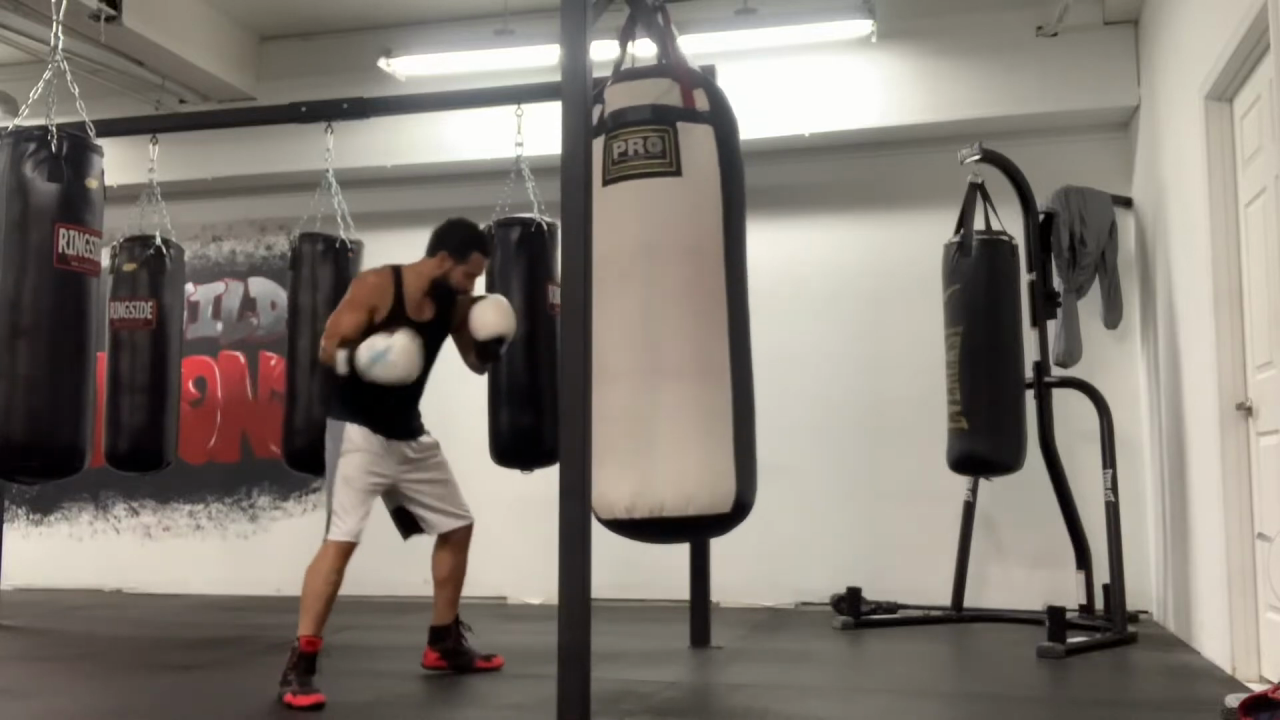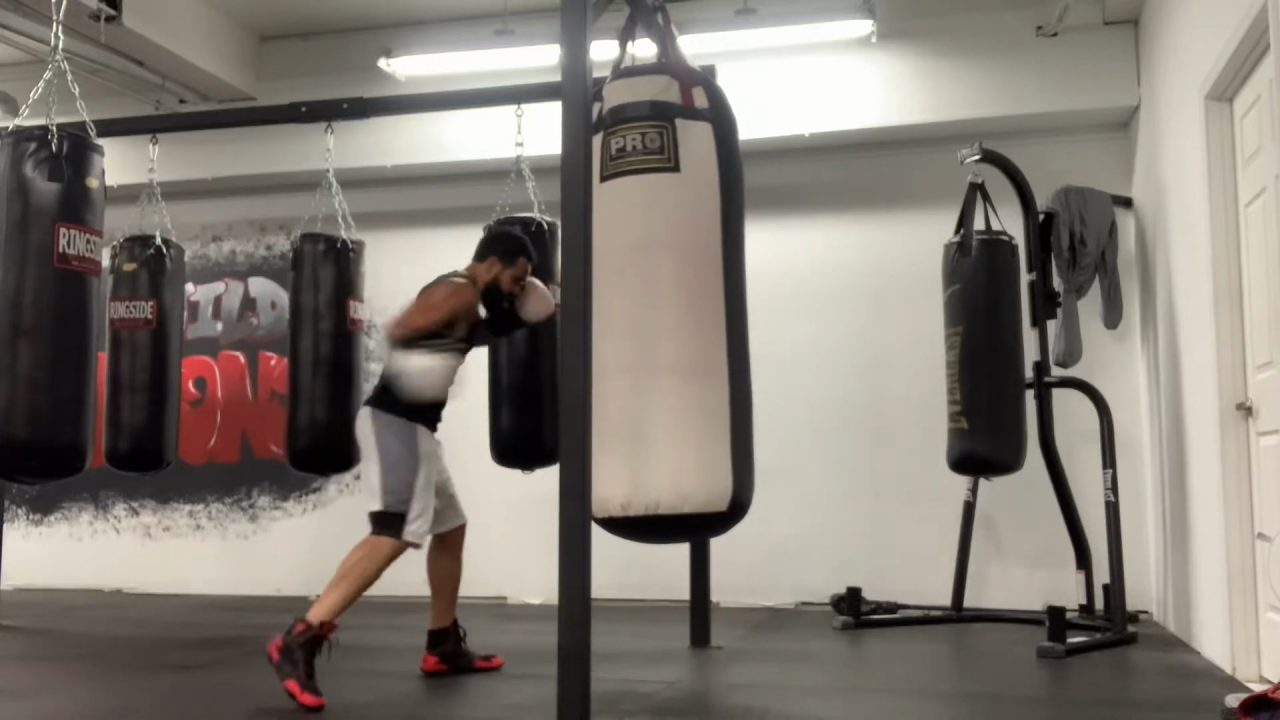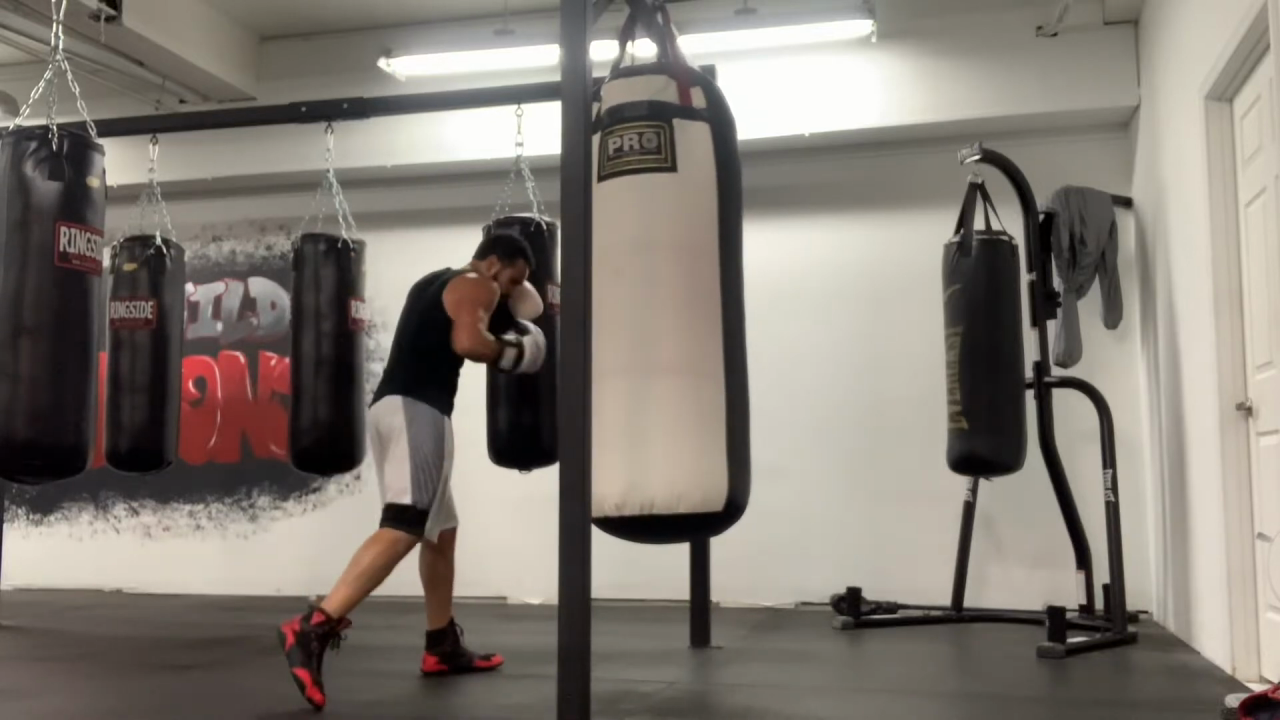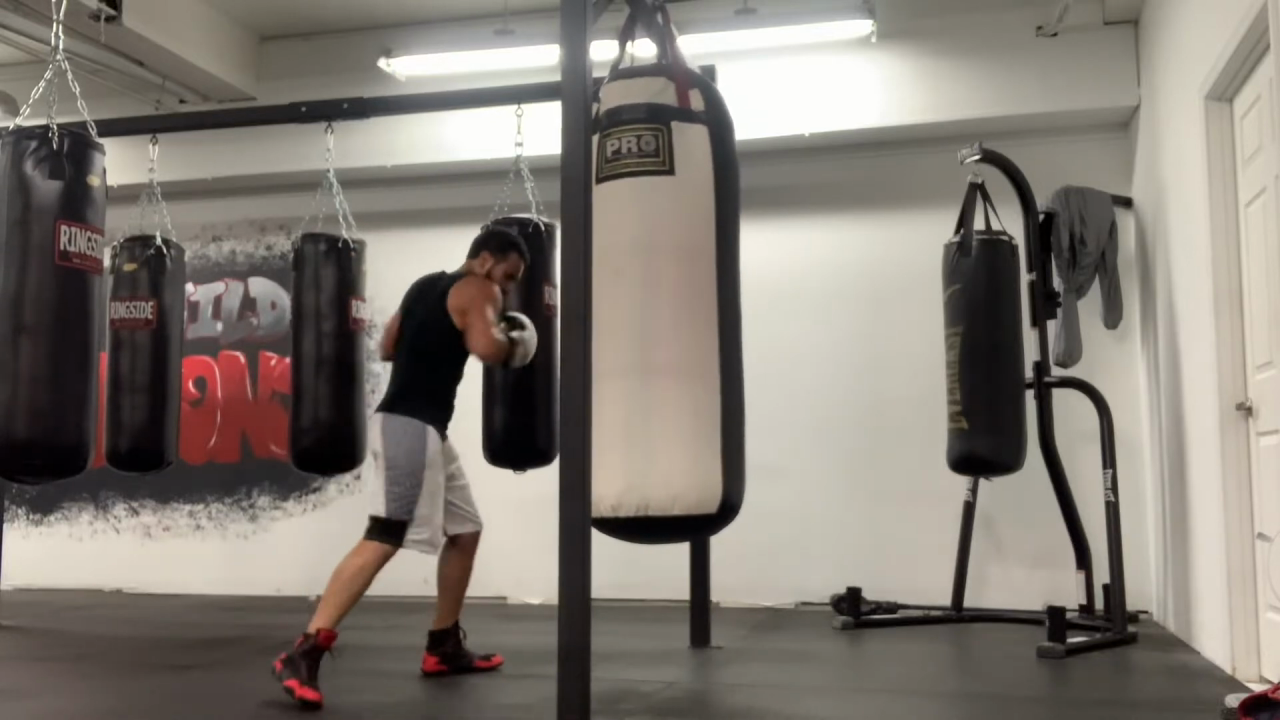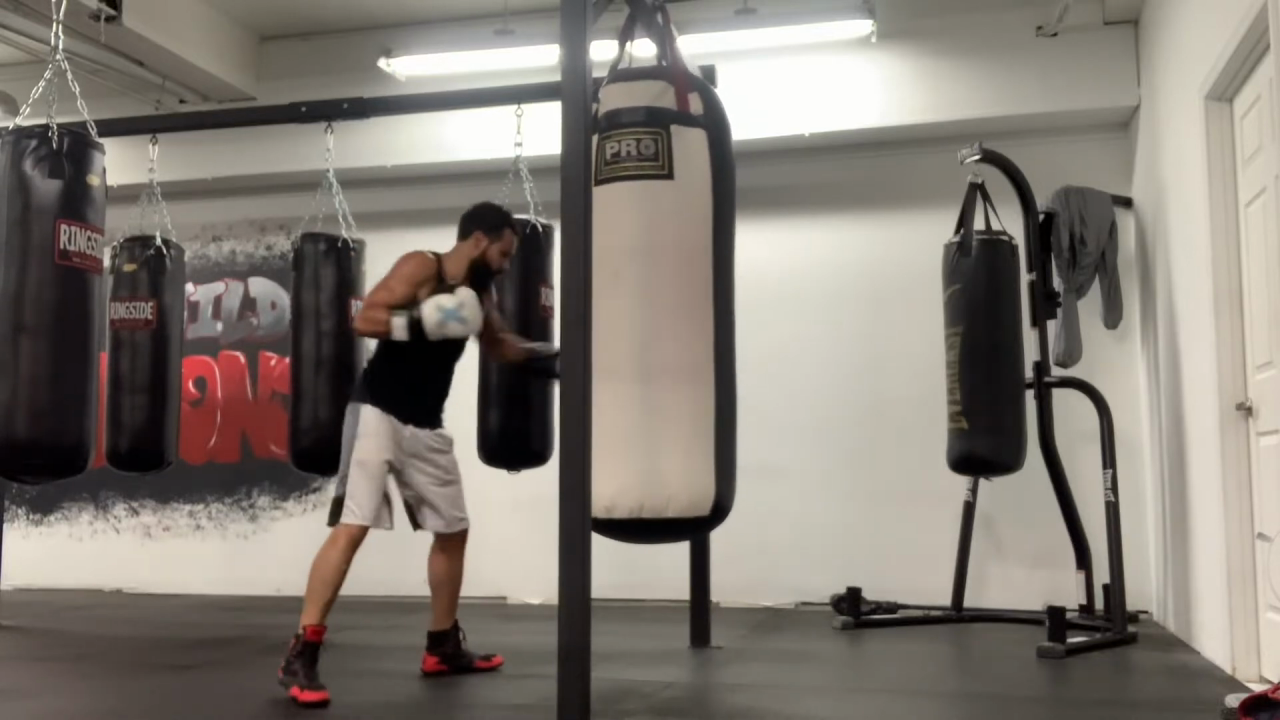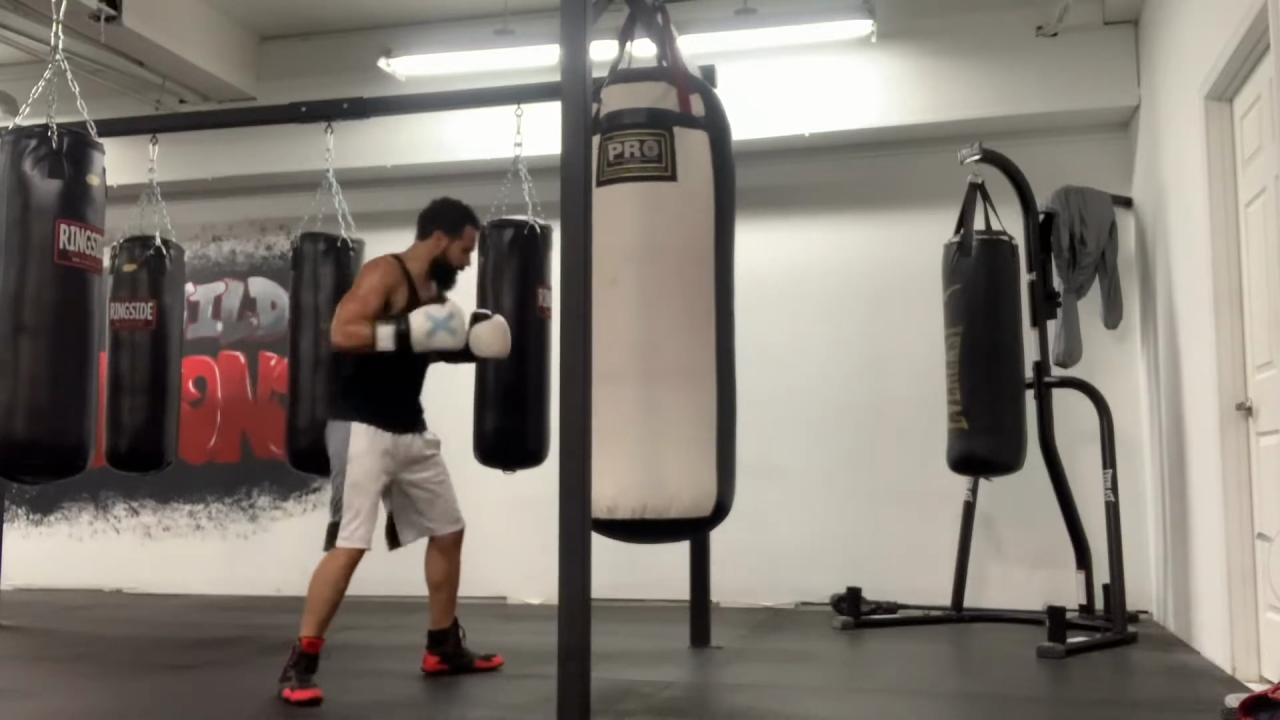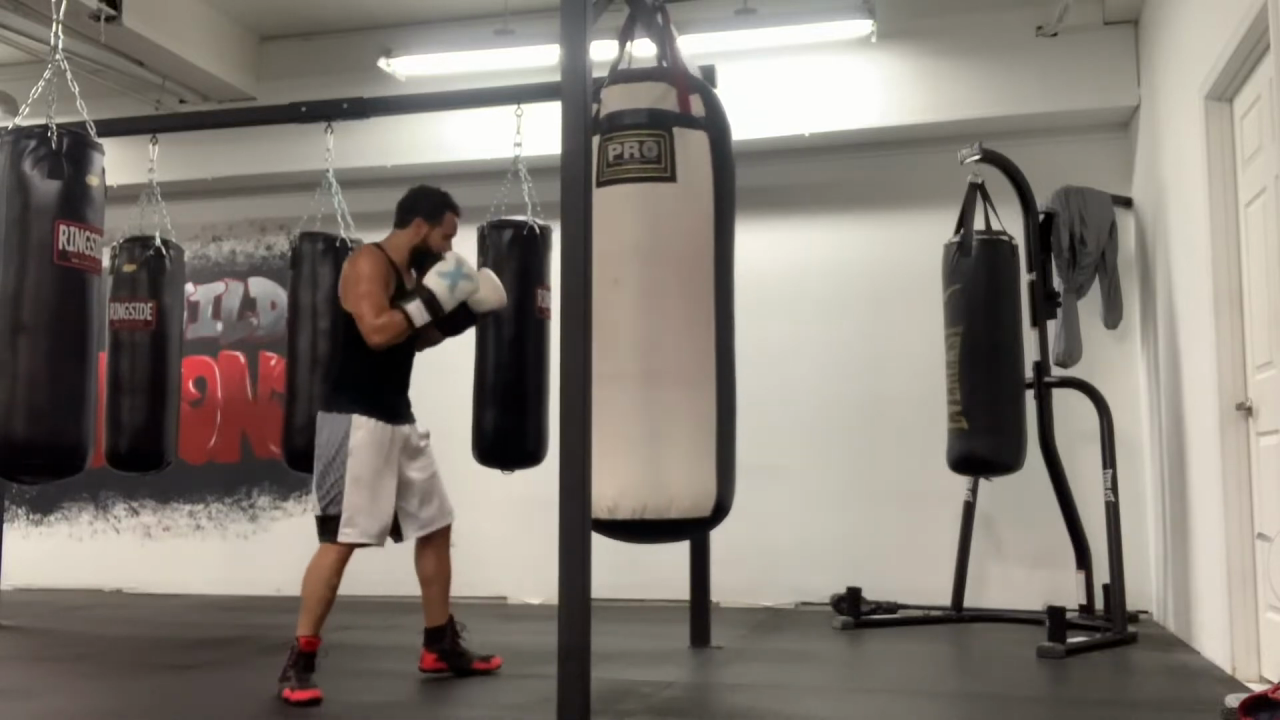
dt=0.2s
person 1, frame 1
left shoulder: (454, 300)
right shoulder: (375, 285)
left elbow: (478, 363)
right elbow: (329, 347)
left wrist: (491, 338)
right wrist: (362, 360)
left hip: (409, 435)
right hip: (358, 430)
left knee: (457, 527)
right knee: (340, 540)
left ankle: (445, 644)
right ankle: (299, 667)
person 1, frame 2
left shoulder: (467, 299)
right shoulder: (458, 289)
left elbow: (471, 336)
right elbow: (401, 330)
left wrist: (508, 309)
left hip: (412, 427)
right hip: (396, 423)
left knee: (450, 530)
right knee: (390, 537)
left ankle: (443, 646)
right ankle: (299, 642)
person 1, frame 3
left shoulder: (440, 284)
right shoulder: (476, 286)
right elbow: (469, 344)
left wrist: (510, 313)
right wrist: (517, 351)
left hip: (394, 408)
right hip: (417, 412)
left knee: (441, 531)
right knee: (402, 529)
left ankle: (442, 646)
right ankle: (311, 631)
person 1, frame 4
left shoulder: (428, 288)
right shoulder: (478, 290)
left elbow: (389, 349)
right elbow: (488, 348)
right wrist: (517, 342)
left hip: (411, 424)
right hip: (412, 425)
left knee: (463, 532)
right knee: (385, 539)
left ankle: (443, 646)
right ankle: (302, 653)
person 1, frame 5
left shoulder: (479, 291)
right shoulder: (419, 268)
left elbow: (504, 347)
right elbow: (364, 320)
left wrist: (555, 359)
right wrist: (422, 321)
left hip: (426, 426)
right hip: (379, 412)
left knee: (452, 531)
right knee: (351, 527)
left ankle: (443, 648)
right ankle: (301, 655)
person 1, frame 6
left shoulder: (434, 288)
right shoulder: (383, 274)
right elbow: (342, 335)
left wrist: (468, 342)
right wrist: (408, 333)
left hip: (411, 431)
right hip: (361, 428)
left knee: (448, 532)
right knee: (348, 546)
left ankle: (443, 646)
right ankle: (300, 662)
person 1, frame 7
left shoulder: (413, 271)
right shoulder: (369, 262)
right elbow: (378, 332)
left wrist: (459, 312)
right wrist: (433, 297)
left hip: (399, 420)
right hip: (355, 420)
left knee: (435, 528)
right knee: (341, 541)
left ankle: (441, 646)
right ankle: (299, 662)
